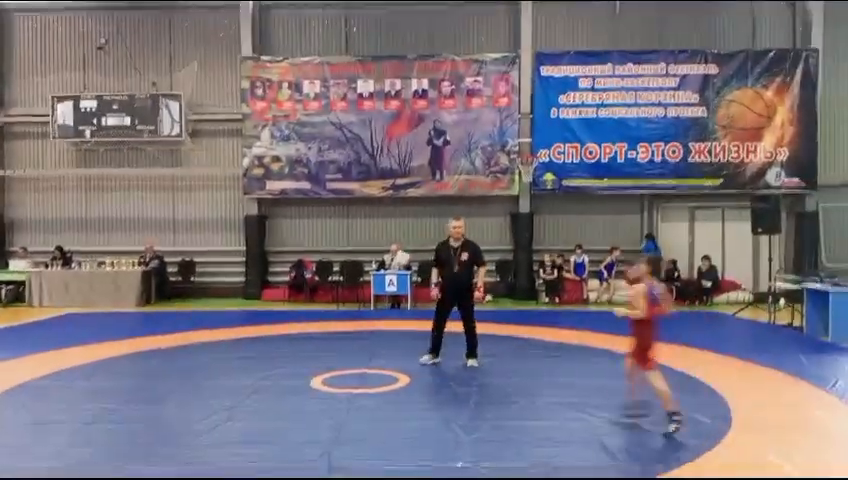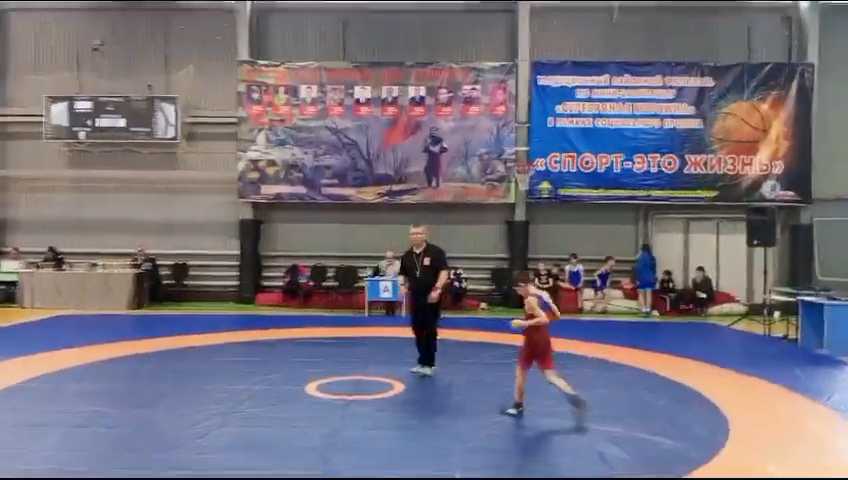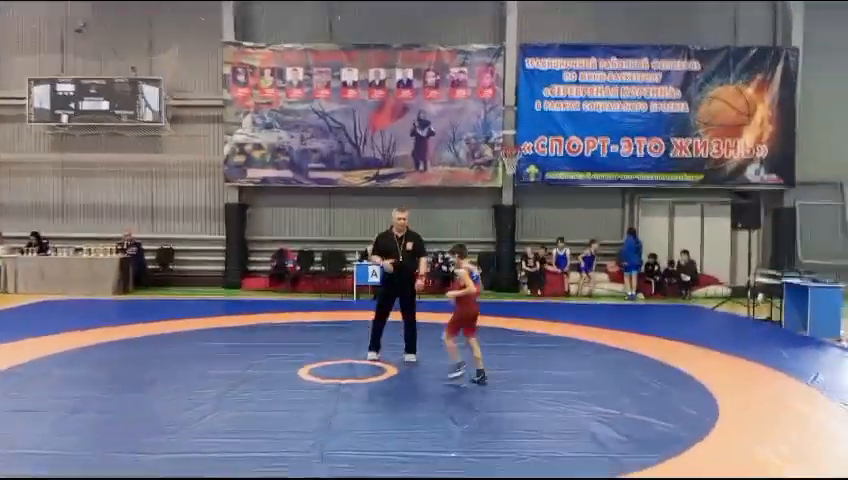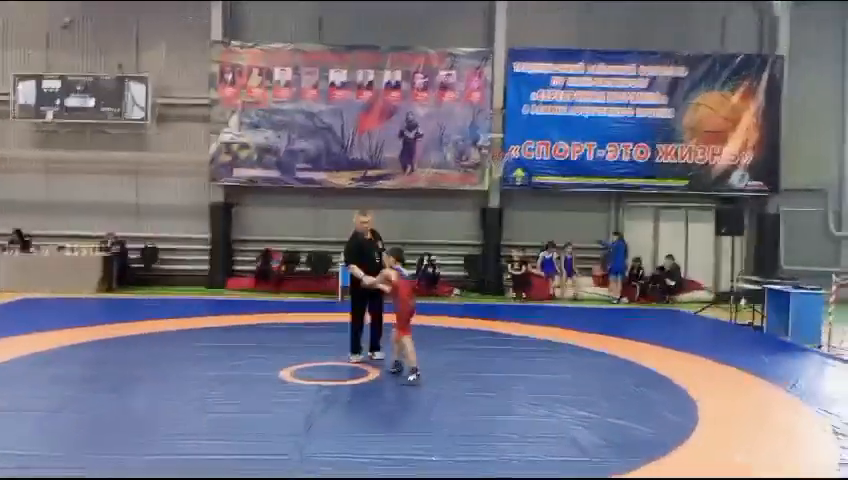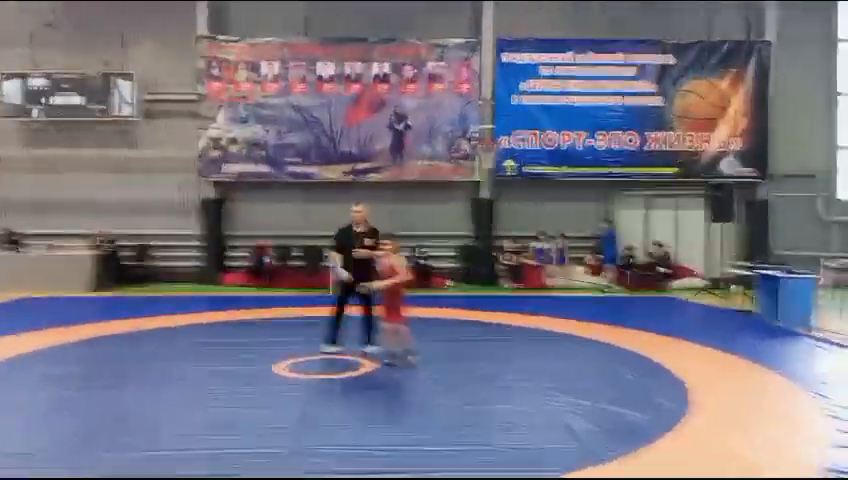
dt=0.7s
person 1, frame 1
left shoulder: (472, 247)
right shoulder: (441, 247)
left elbow: (481, 268)
right elbow: (436, 268)
left wrist: (479, 288)
right wrist: (435, 285)
left hip: (466, 292)
right hip: (446, 291)
left knee: (469, 325)
right knee: (438, 323)
left ankle: (472, 356)
right ankle: (433, 354)
person 1, frame 2
left shoulder: (435, 252)
right shoulder: (407, 256)
left elbow: (444, 272)
right elbow: (403, 275)
left wrist: (437, 289)
right wrist: (403, 286)
left hip: (431, 298)
right hip: (416, 298)
left knee: (430, 330)
right knee: (418, 331)
left ankle: (429, 364)
right ankle: (424, 362)
person 1, frame 3
left shoulder: (415, 238)
right shoulder: (383, 237)
left elbow: (422, 258)
right elbow: (374, 255)
left wrist: (420, 276)
right wrist: (382, 263)
left hip: (408, 283)
right hip: (388, 283)
left knee: (409, 318)
right knee: (380, 316)
left ankle: (410, 351)
right ankle: (374, 349)
person 1, frame 4
left shoulder: (375, 235)
right shoulder: (353, 242)
right elbow: (351, 266)
right wrist: (365, 277)
right hip: (360, 285)
left knee: (377, 317)
right knee: (358, 319)
left ankle: (374, 349)
right ankle: (355, 352)
person 1, frame 5
left shoulder: (373, 233)
right shoulder: (343, 232)
right elbow: (335, 253)
left wrist: (368, 253)
right wrist: (339, 269)
left hip: (365, 276)
right hip: (346, 276)
left knee: (368, 309)
right knee: (339, 309)
left ankle: (369, 342)
right ankle: (332, 342)
person 2, frame 1
left shoulder: (640, 288)
right shoulder: (659, 287)
left elbow: (642, 313)
right elbow: (668, 308)
left wrist: (624, 312)
left hip: (642, 336)
right hip: (649, 334)
left knee: (654, 377)
right knee: (630, 367)
left ankle: (674, 415)
right ankle: (634, 404)
person 2, frame 2
left shoulder: (530, 300)
right shoulder: (544, 295)
left elbow: (543, 320)
right elbow: (557, 315)
left wrist: (524, 323)
left hip: (532, 342)
right hip: (544, 340)
left knee: (521, 371)
right knee: (550, 375)
left ankle: (517, 406)
right ankle: (574, 397)
person 2, frame 3
left shoulder: (461, 271)
right shoulder: (473, 269)
left elbow: (472, 289)
right elbow: (478, 289)
left wrist: (454, 293)
left hip: (463, 310)
right hip: (474, 309)
left knee: (447, 336)
right knee: (472, 341)
left ankle: (459, 364)
right ankle: (480, 373)
person 2, frame 4
left shoulder: (388, 272)
right shoulder: (401, 272)
left elbow: (373, 282)
left wrist: (368, 281)
right wrist: (377, 284)
left hip: (403, 307)
right hip: (408, 305)
left knee: (405, 338)
right knee: (396, 335)
left ankle: (414, 371)
right ankle: (397, 364)
person 2, frame 5
left shoulder: (397, 259)
right shoulder: (381, 260)
left elbow: (405, 277)
left wrist: (387, 283)
right wrist: (369, 285)
left hip: (396, 296)
right hip: (386, 297)
left knee: (398, 325)
right knee: (387, 326)
left ankle: (409, 352)
right ankle: (392, 354)
